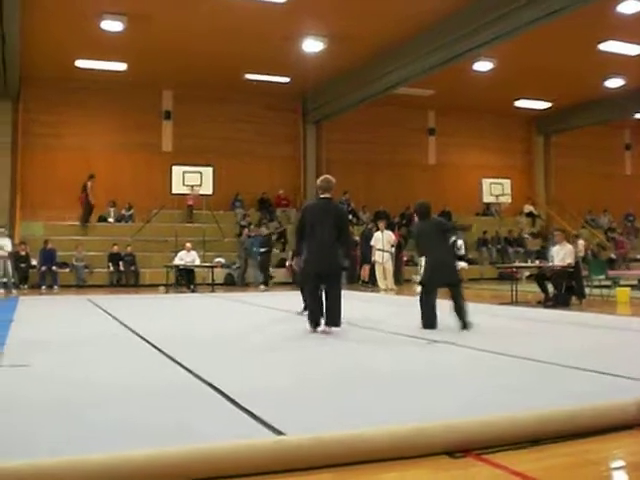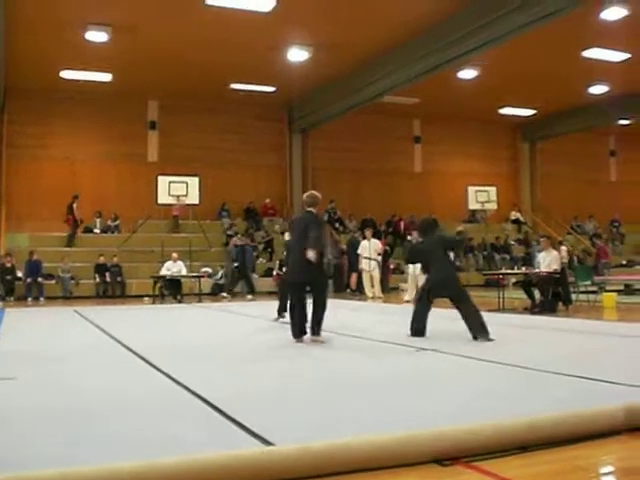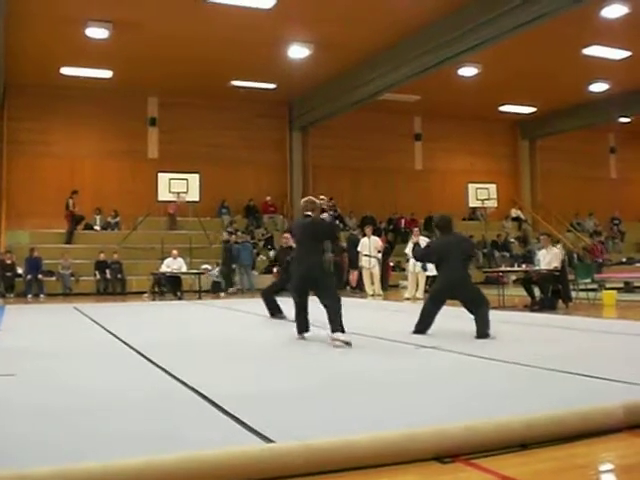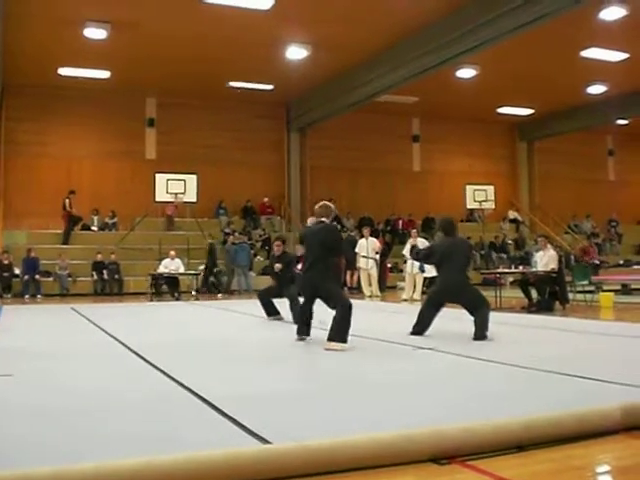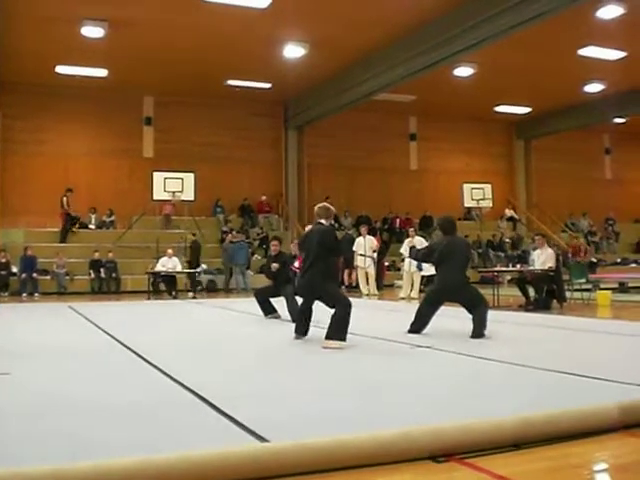
dt=0.3s
person 1, frame 1
left shoulder: (308, 208)
right shoulder: (338, 209)
left elbow: (299, 232)
right elbow: (345, 235)
left wrist: (299, 251)
right wrist: (344, 254)
left hip: (312, 256)
right hip: (332, 257)
left knee: (312, 291)
right knee: (333, 292)
left ankle: (314, 324)
right ankle: (329, 324)
person 1, frame 2
left shoulder: (295, 220)
right shoulder: (315, 219)
right elbow: (315, 238)
right wrist: (312, 250)
left hip: (295, 266)
right hip: (311, 266)
left knee: (297, 301)
right knee: (319, 300)
left ankle: (298, 334)
right ankle: (316, 333)
person 1, frame 3
left shoulder: (296, 225)
right shoulder: (319, 223)
right elbow: (334, 237)
left hip: (299, 269)
right hip: (316, 268)
left knee: (300, 300)
right knee: (332, 299)
left ankle: (301, 331)
right ankle: (337, 332)
person 1, frame 4
left shoulder: (308, 230)
right shoulder: (331, 229)
left elbow: (301, 240)
right elbow: (339, 252)
left hip: (307, 276)
right hip: (323, 277)
left knee: (307, 302)
right knee: (344, 305)
left ankle: (302, 332)
right ankle: (333, 340)
person 1, frame 5
left shoulder: (310, 232)
right shoulder: (328, 231)
left elbow: (301, 247)
right elbow: (338, 252)
left hip: (306, 278)
right hip: (320, 279)
left knee: (307, 302)
right knee: (344, 304)
left ankle: (300, 331)
right ankle: (332, 338)
person 2, frame 1
left shoulder: (416, 229)
right shoulder: (438, 223)
right elbow: (452, 228)
left hip: (431, 265)
right hip: (448, 263)
left knee: (427, 294)
right knee: (456, 293)
left ankle: (429, 323)
right ankle: (464, 321)
person 2, frame 2
left shoulder: (418, 247)
right shoulder: (440, 238)
right elbow: (460, 243)
left hip: (434, 280)
right hip: (450, 278)
left knee: (422, 302)
right knee: (466, 305)
left ankle: (417, 331)
right ankle: (480, 333)
person 2, frame 3
left shoulder: (435, 244)
right shoulder: (464, 240)
left elbow: (419, 256)
right elbow: (471, 256)
left wrist: (415, 244)
left hip: (444, 281)
right hip: (462, 280)
left knee: (431, 304)
right knee: (481, 304)
left ankle: (420, 328)
right ankle: (482, 332)
person 2, frame 4
left shoulder: (437, 246)
right shoulder: (466, 244)
left elbow: (420, 256)
right elbow: (468, 261)
left wrist: (413, 247)
left hip: (443, 284)
right hip: (462, 284)
left knee: (429, 306)
right knee: (481, 306)
left ankle: (417, 330)
right ankle: (480, 334)
person 2, frame 5
left shoulder: (437, 245)
right shoulder: (464, 244)
left elbow: (420, 255)
right elbow: (467, 261)
left wrist: (412, 248)
left hip: (441, 284)
right hip: (460, 283)
left knee: (427, 304)
right knee: (480, 305)
left ankle: (415, 328)
right ankle: (478, 331)
